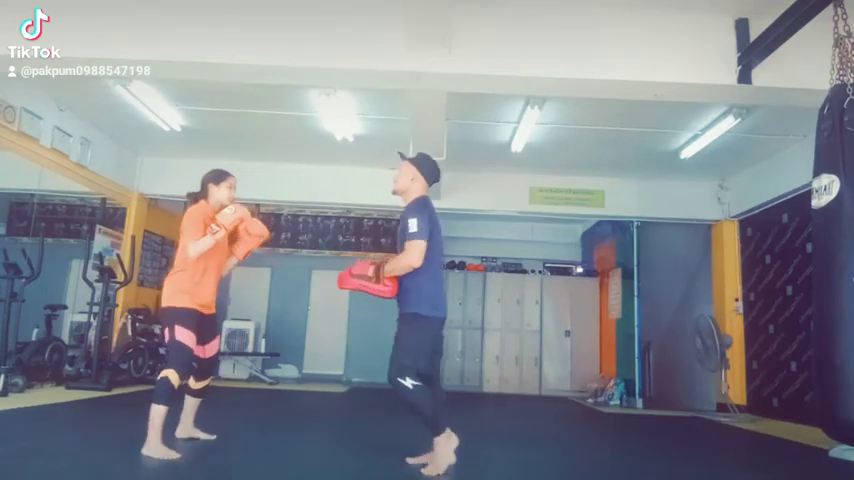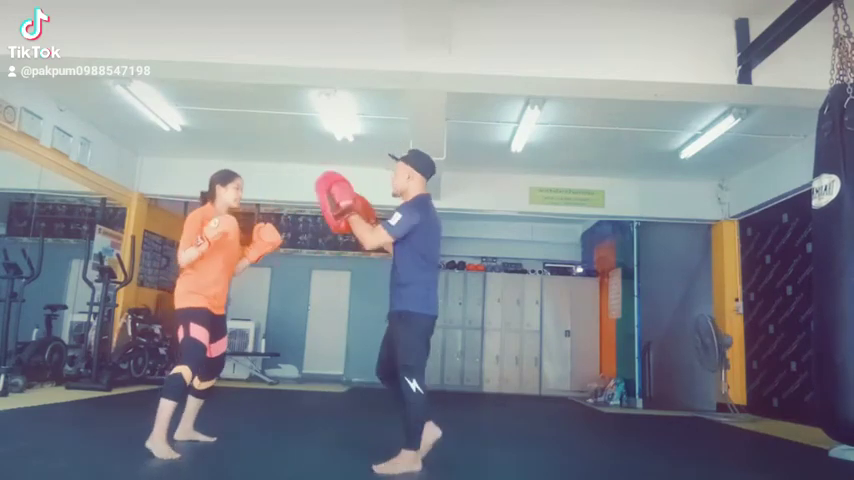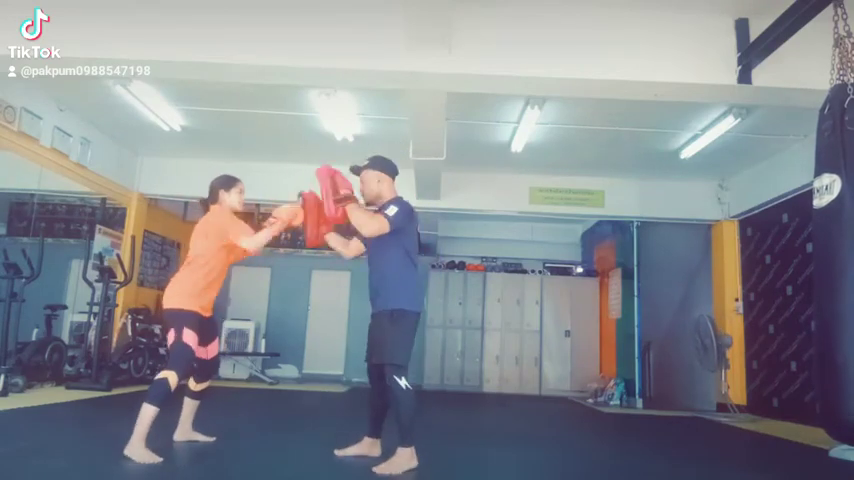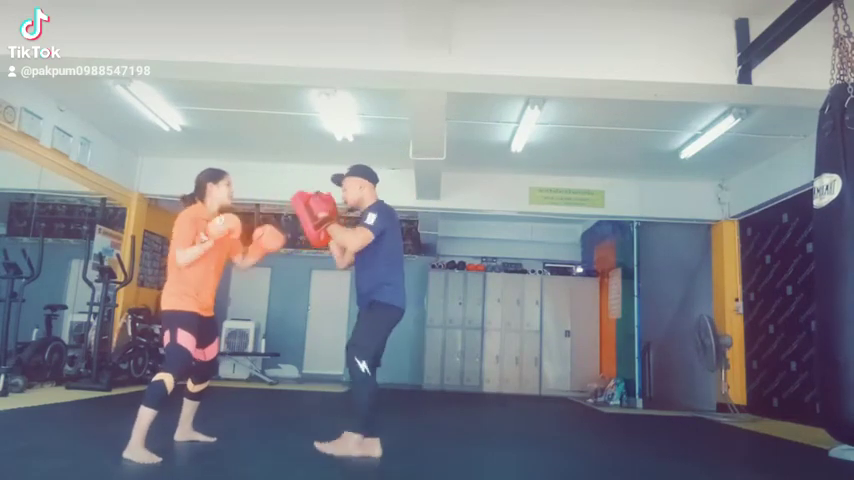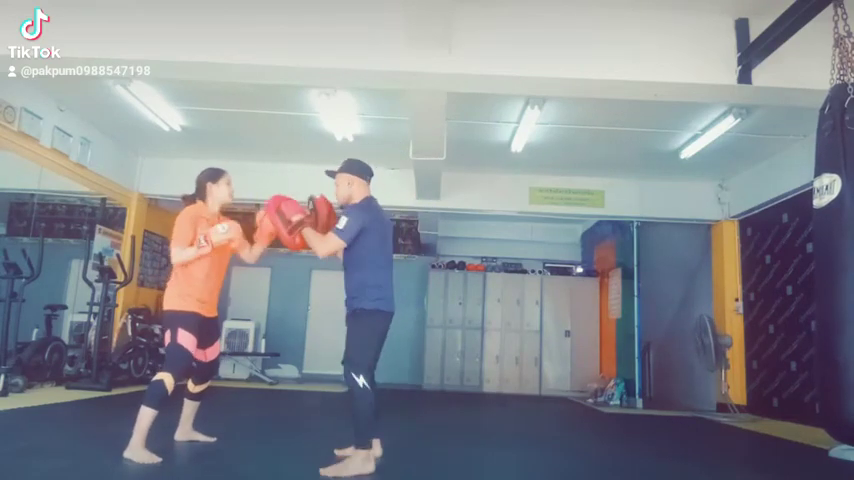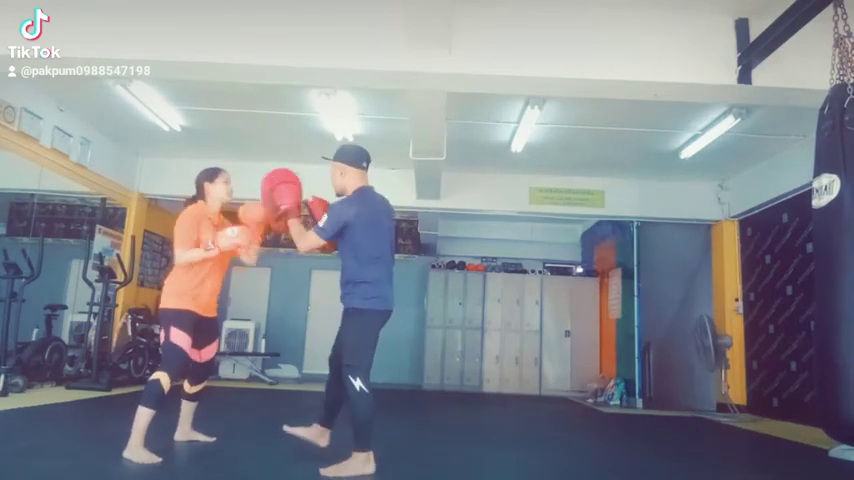
dt=0.4s
person 1, frame 1
left shoulder: (417, 210)
right shoulder: (418, 210)
left elbow: (412, 259)
left wrist: (380, 269)
right wrist: (386, 272)
left hip: (421, 311)
right hip: (419, 310)
left knee: (401, 376)
right knee: (425, 379)
left ankle: (443, 436)
right ankle: (441, 444)
person 1, frame 2
left shoulder: (414, 209)
right shoulder: (421, 210)
left elbow: (371, 240)
right elbow: (395, 246)
left wrist: (349, 213)
right wrist: (362, 219)
left hip: (412, 308)
right hip: (411, 307)
left knee: (409, 377)
right knee: (386, 371)
left ankle: (411, 454)
right ankle: (425, 427)
person 1, frame 3
left shoulder: (400, 209)
right shoulder: (377, 217)
left elbow: (371, 227)
right elbow: (350, 249)
left wrist: (347, 203)
left hip: (400, 308)
right hip: (383, 308)
left knee: (395, 374)
right knee: (377, 373)
left ankle: (406, 452)
right ankle: (372, 441)
person 1, frame 4
left shoulder: (380, 212)
right shoulder: (369, 219)
left elbow: (355, 242)
right elbow: (343, 261)
left wrist: (326, 223)
right wrist: (332, 231)
left hip: (384, 301)
right hip: (374, 302)
left knee: (357, 356)
right knee: (363, 365)
left ankle: (356, 436)
right ankle: (369, 439)
person 1, frame 5
left shoulder: (359, 211)
right shoulder: (373, 214)
left elbow: (323, 249)
right elbow: (348, 253)
left wrist: (302, 225)
right wrist: (323, 228)
left hip: (368, 307)
right hip: (374, 306)
left knee: (356, 374)
right knee: (362, 374)
right ankle: (371, 442)
person 1, frame 6
left shoulder: (347, 206)
right shoulder: (381, 204)
left elbow: (305, 244)
left wrist: (292, 216)
right wrist: (323, 219)
left hip: (364, 305)
right hip: (373, 302)
left knee: (354, 375)
right knee: (339, 365)
right ankle: (322, 430)
person 2, frame 1
left shoulder: (219, 220)
right shoulder: (196, 213)
right elbow: (193, 252)
right wrist: (222, 228)
left hip: (204, 304)
right hip: (180, 300)
left knee: (207, 364)
right knee: (179, 363)
left ankle: (186, 426)
right ankle: (153, 441)
person 2, frame 2
left shoulder: (232, 224)
right shoulder: (198, 217)
left elbow: (234, 268)
right elbow: (183, 260)
left wrist: (258, 249)
right wrist: (208, 238)
left hip: (215, 304)
right hip: (192, 300)
left knee: (213, 365)
right knee: (191, 361)
left ankle: (185, 429)
right ankle: (157, 437)
person 2, frame 3
left shoulder: (218, 219)
right shoulder: (221, 217)
right elbow: (252, 244)
right wrist: (278, 224)
left hip: (200, 306)
right hip: (183, 302)
left knee: (209, 365)
right knee: (179, 365)
left ankle: (184, 428)
right ankle: (136, 442)
person 2, frame 4
left shoulder: (225, 222)
right shoulder: (190, 216)
left elbow: (242, 261)
right elbow: (181, 260)
right wrist: (210, 238)
left hip: (204, 307)
right hip: (180, 303)
left knee: (206, 368)
right knee: (176, 367)
left ankle: (184, 429)
right ankle: (135, 444)
person 2, frame 5
left shoulder: (225, 223)
right shoulder: (191, 214)
left elbow: (251, 256)
right elbow: (177, 257)
left wrist: (266, 232)
right wrist: (211, 241)
left hip: (206, 308)
right hip: (182, 304)
left knee: (206, 368)
right knee: (176, 368)
left ankle: (185, 429)
right ankle: (135, 445)
person 2, frame 6
left shoulder: (225, 223)
right shoulder: (193, 214)
left elbow: (250, 259)
right elbow: (181, 258)
right wrist: (217, 245)
left hip: (205, 308)
right hip: (179, 303)
left knee: (203, 368)
right knee: (173, 367)
left ankle: (184, 429)
right ankle: (134, 445)
